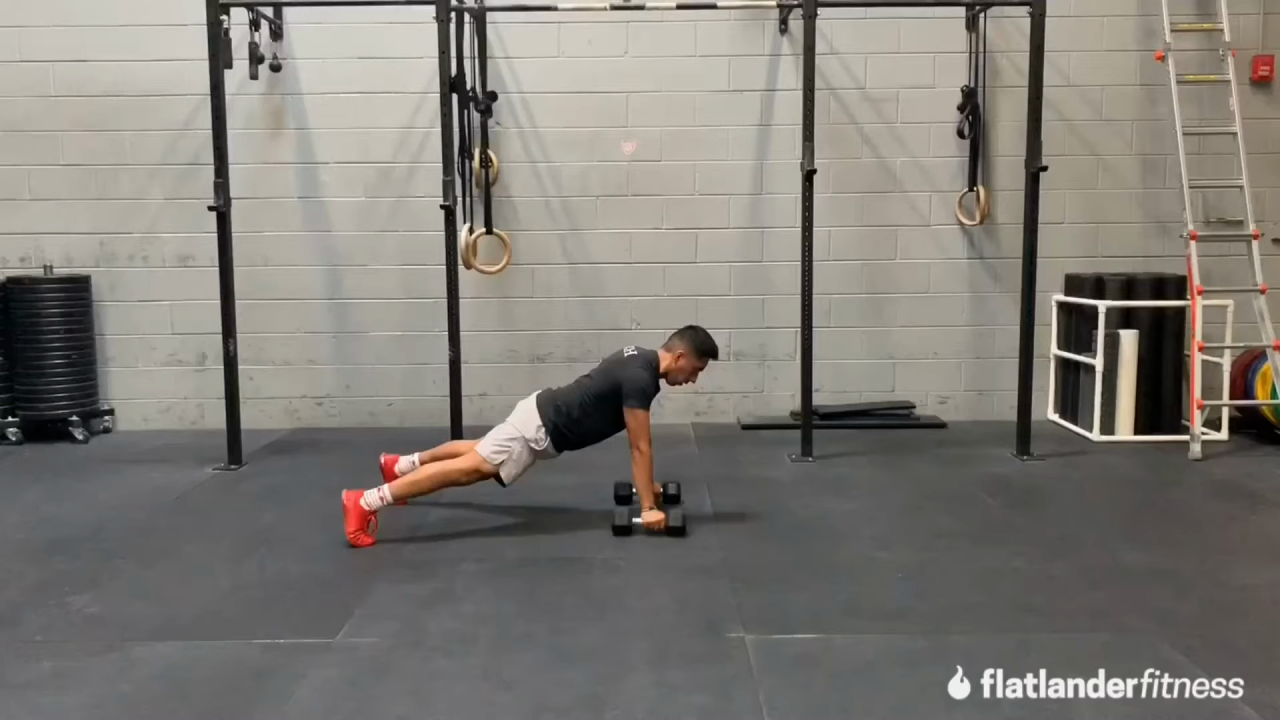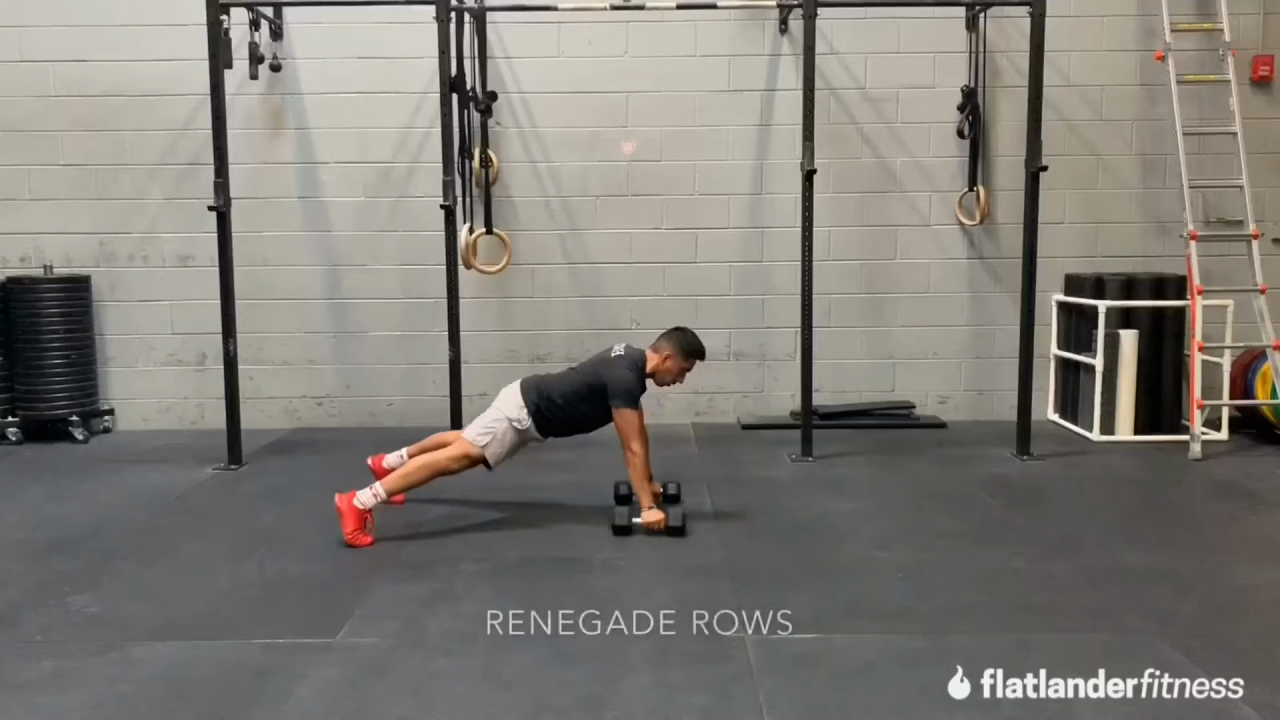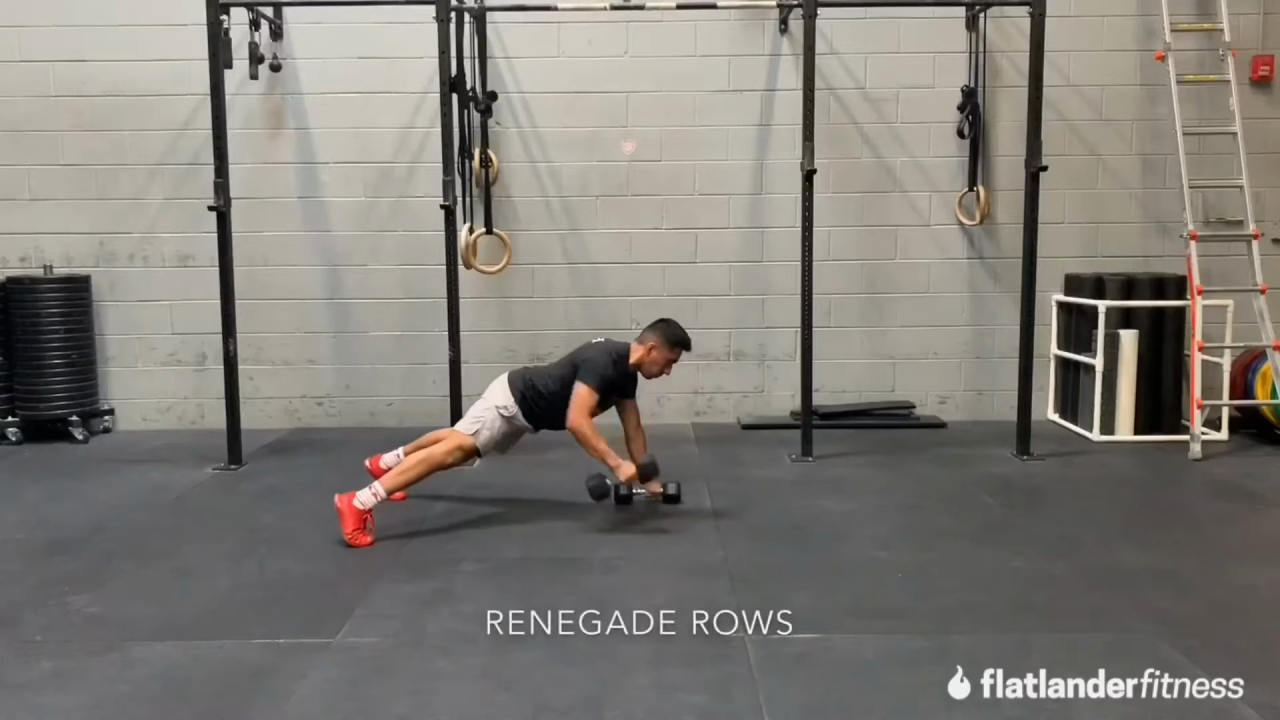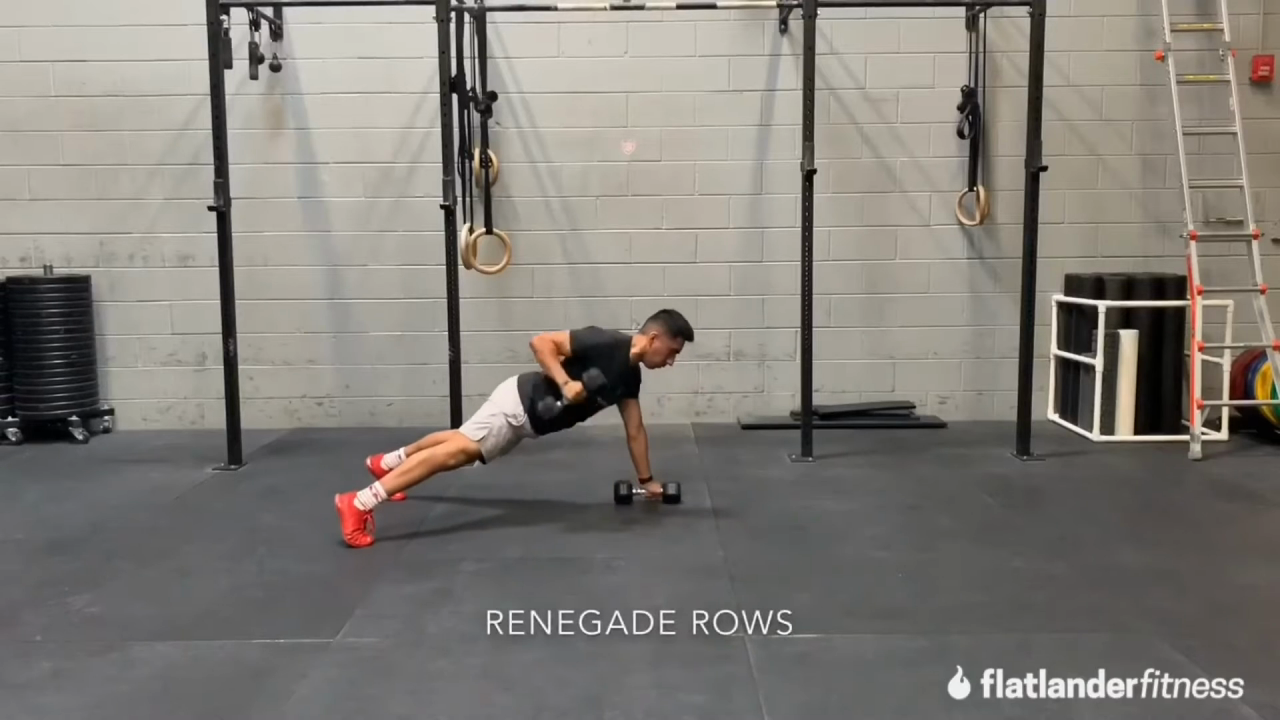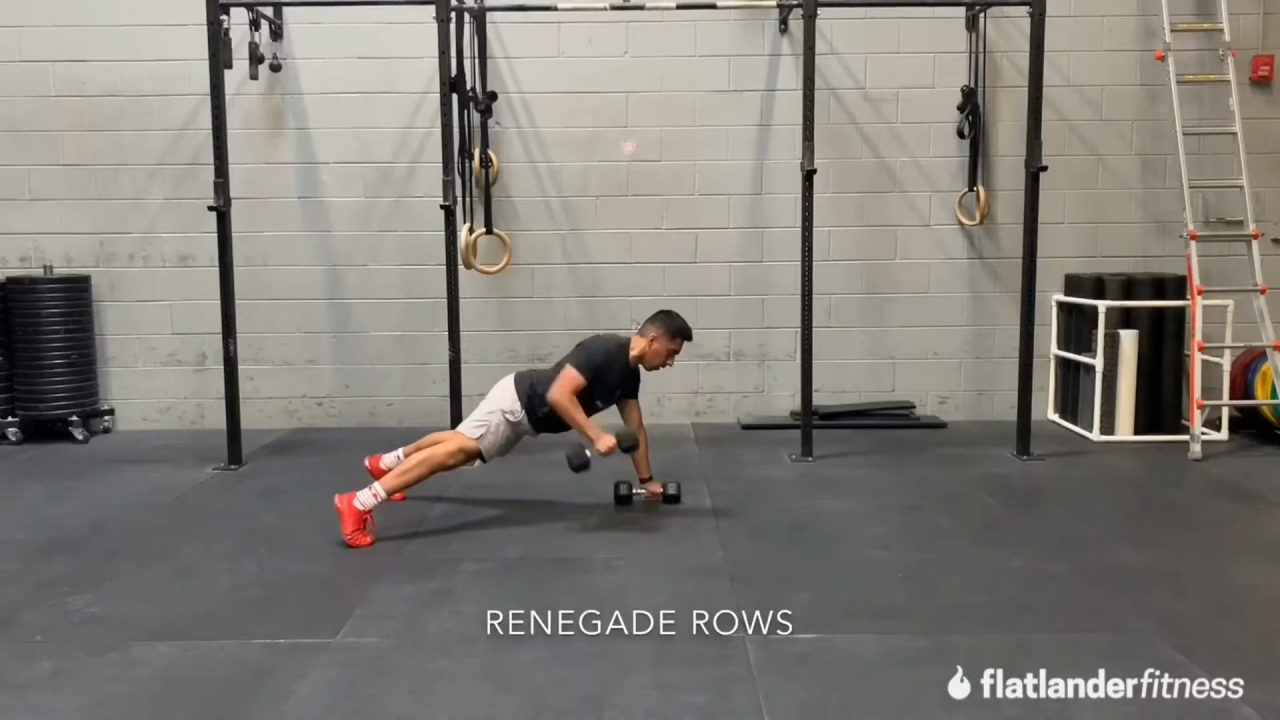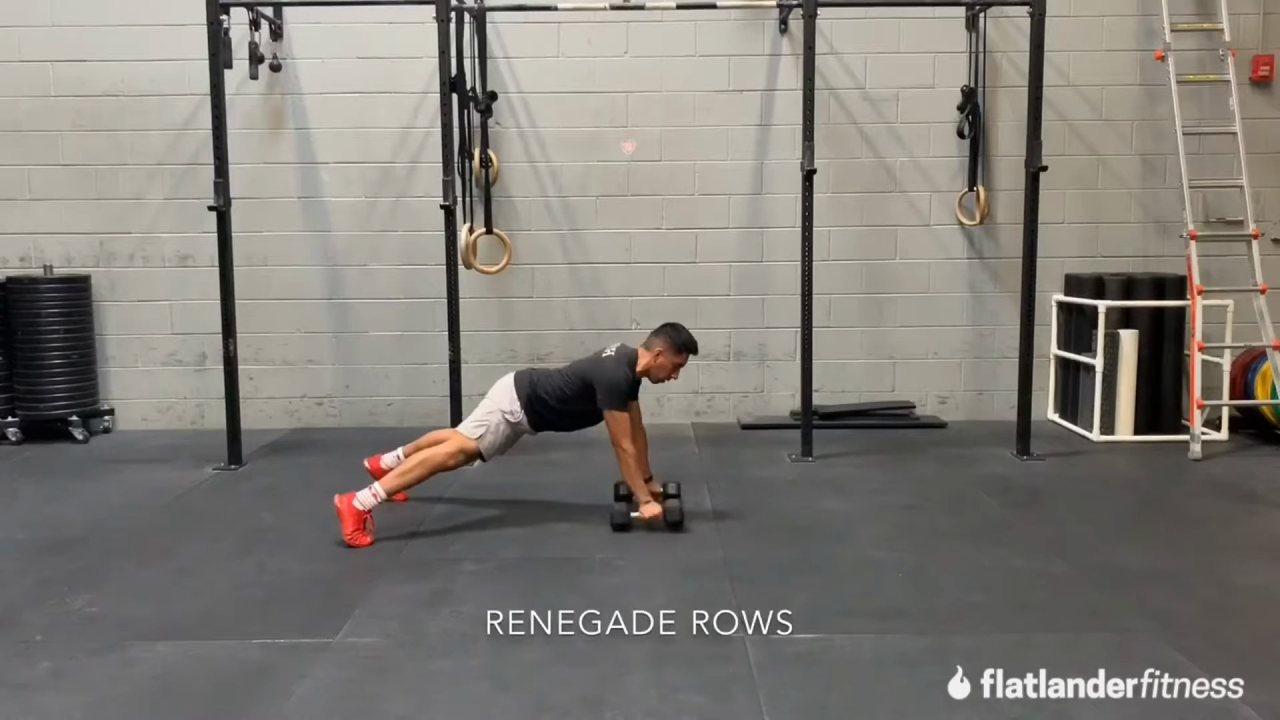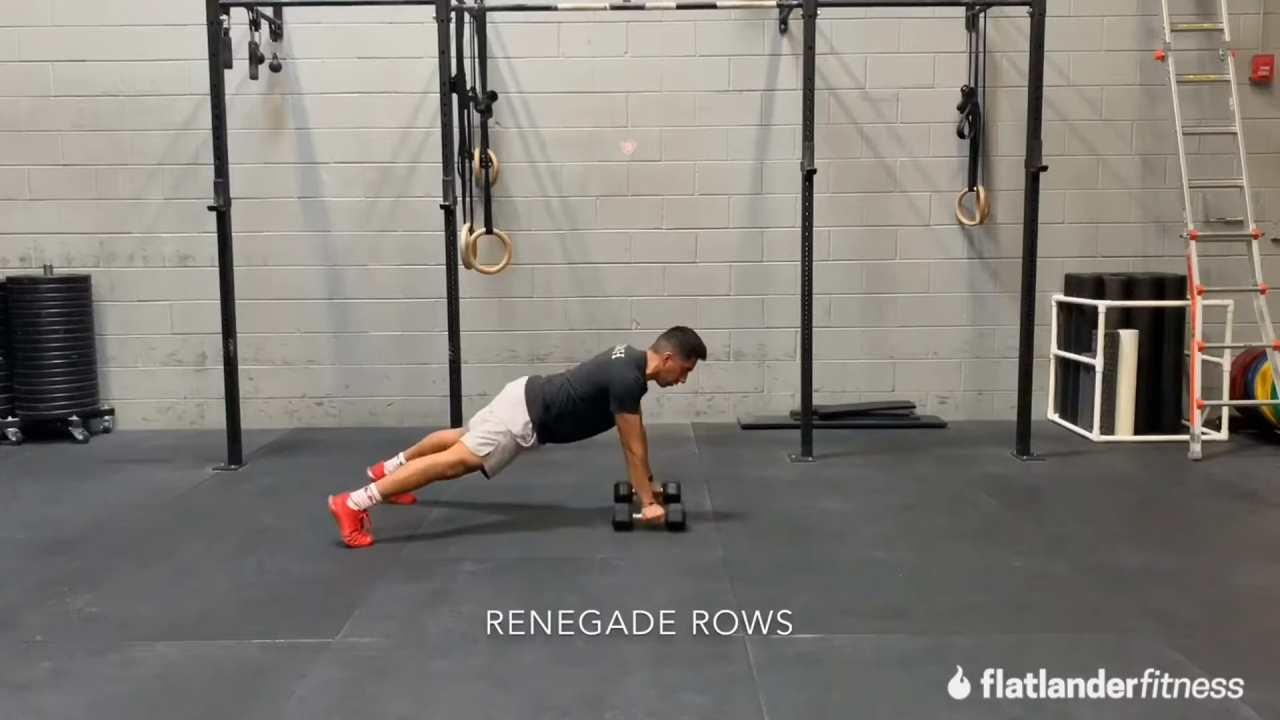
dt=0.3s
person 1, frame 1
left shoulder: (641, 361)
right shoulder: (640, 378)
left elbow: (639, 442)
right elbow: (640, 446)
left wrist: (648, 483)
right wrist: (648, 506)
left hip: (544, 415)
right hip: (541, 426)
left knee: (477, 450)
right knee: (471, 468)
left ankle: (400, 465)
right ankle: (365, 502)
person 1, frame 2
left shoulder: (632, 362)
right shoulder: (625, 377)
left elbow: (638, 431)
right elbow: (632, 446)
left wrist: (649, 482)
right wrist: (647, 506)
left hip: (532, 404)
right hip: (526, 409)
left knee: (466, 441)
right knee: (460, 455)
left ankle: (389, 462)
right ankle: (359, 502)
person 1, frame 3
left shoulder: (626, 373)
right shoulder: (604, 359)
left elbow: (632, 428)
right elbow: (577, 423)
left wrist: (647, 479)
right wrist: (617, 465)
left hip: (525, 412)
right hip: (513, 398)
left knee: (458, 438)
right knee: (454, 449)
left ankle: (385, 462)
right ankle: (359, 502)
person 1, frame 4
left shoulder: (630, 372)
right shoulder: (605, 343)
left elbow: (635, 429)
right elbow: (540, 341)
left wrist: (647, 480)
right wrist: (566, 384)
left hip: (532, 416)
right hip: (521, 402)
left knee: (459, 440)
right knee: (457, 451)
left ankle: (386, 462)
right ankle: (359, 503)
person 1, frame 5
left shoulder: (630, 372)
right shoulder: (604, 350)
left elbow: (635, 428)
right elbow: (558, 395)
left wrist: (645, 479)
right wrist: (596, 438)
left hip: (527, 415)
right hip: (517, 401)
left knee: (459, 442)
right knee: (456, 450)
left ankle: (385, 462)
right ankle: (359, 503)
person 1, frame 6
left shoulder: (630, 370)
right shoulder: (615, 374)
left elbow: (637, 430)
right elbow: (623, 444)
left wrist: (649, 482)
right wrist: (643, 500)
left hip: (527, 405)
right hip: (518, 401)
left knee: (458, 438)
right knee: (455, 451)
left ankle: (386, 463)
right ankle: (359, 503)
person 1, frame 7
left shoulder: (631, 361)
right shoulder: (627, 379)
left elbow: (636, 434)
right elbow: (632, 447)
left wrist: (648, 480)
right wrist: (647, 502)
left hip: (526, 394)
right hip: (527, 414)
left knee: (460, 436)
right knee: (457, 460)
left ankle: (388, 468)
right ankle: (355, 502)
